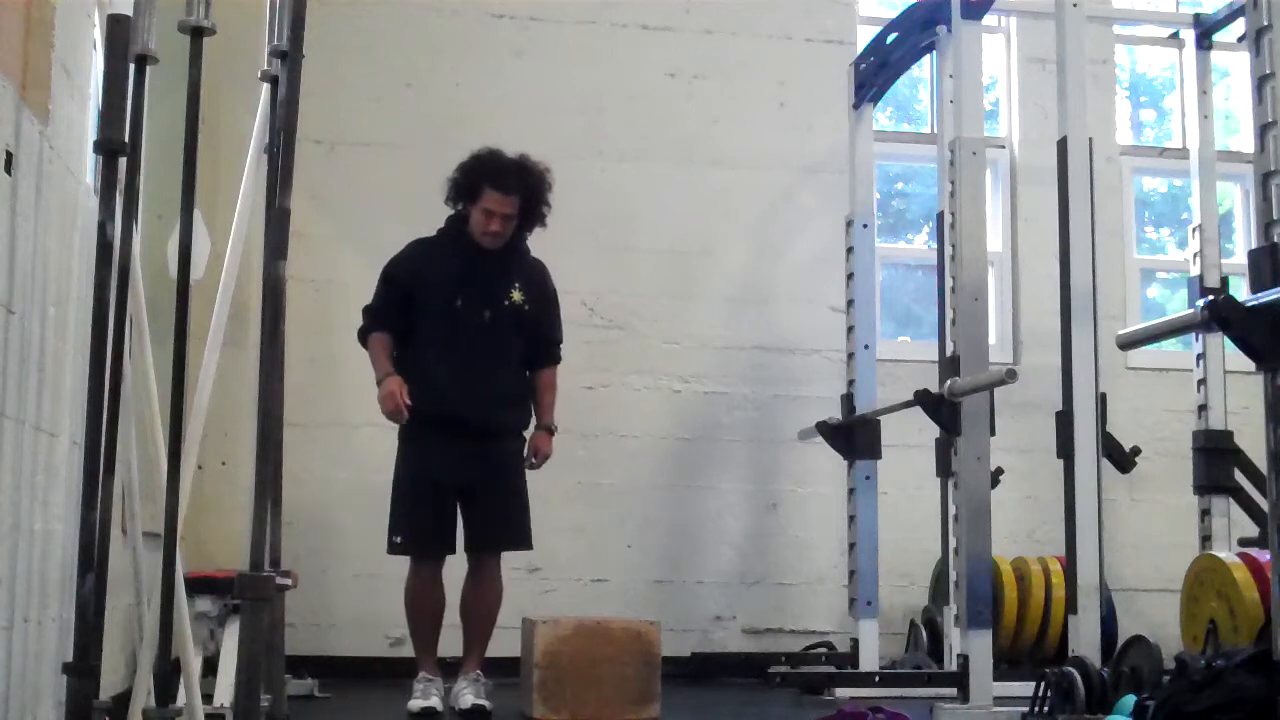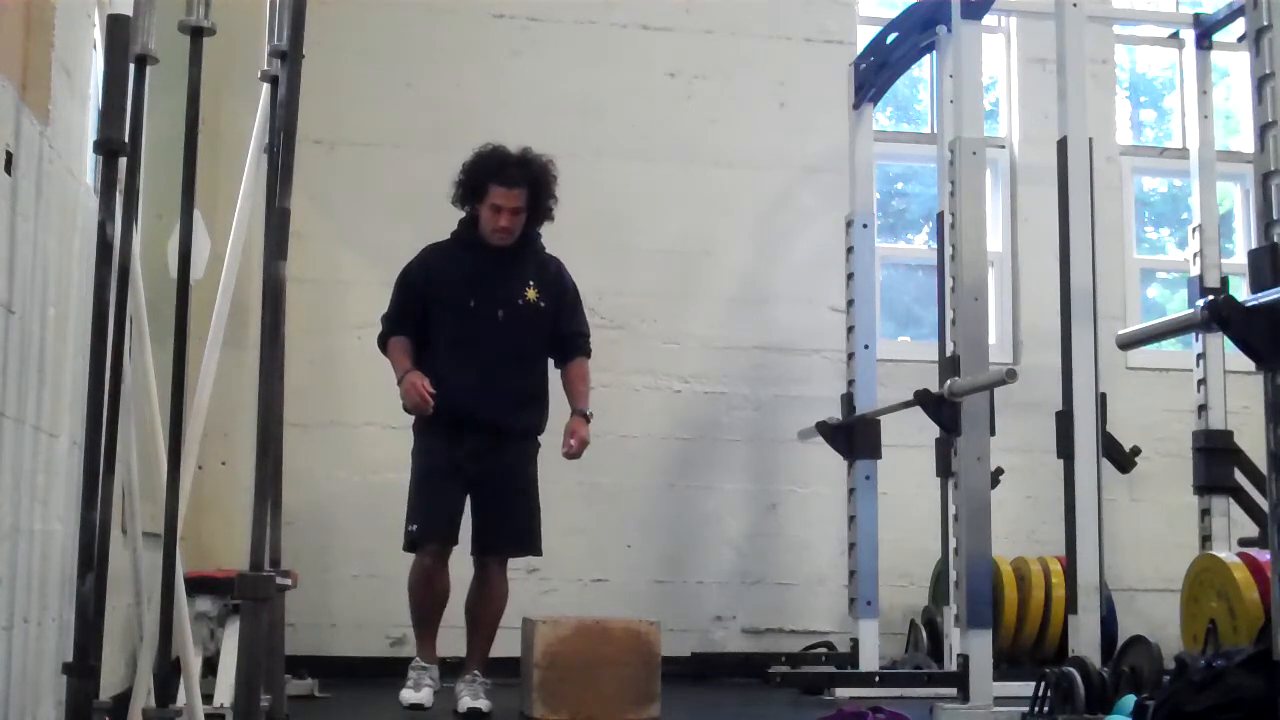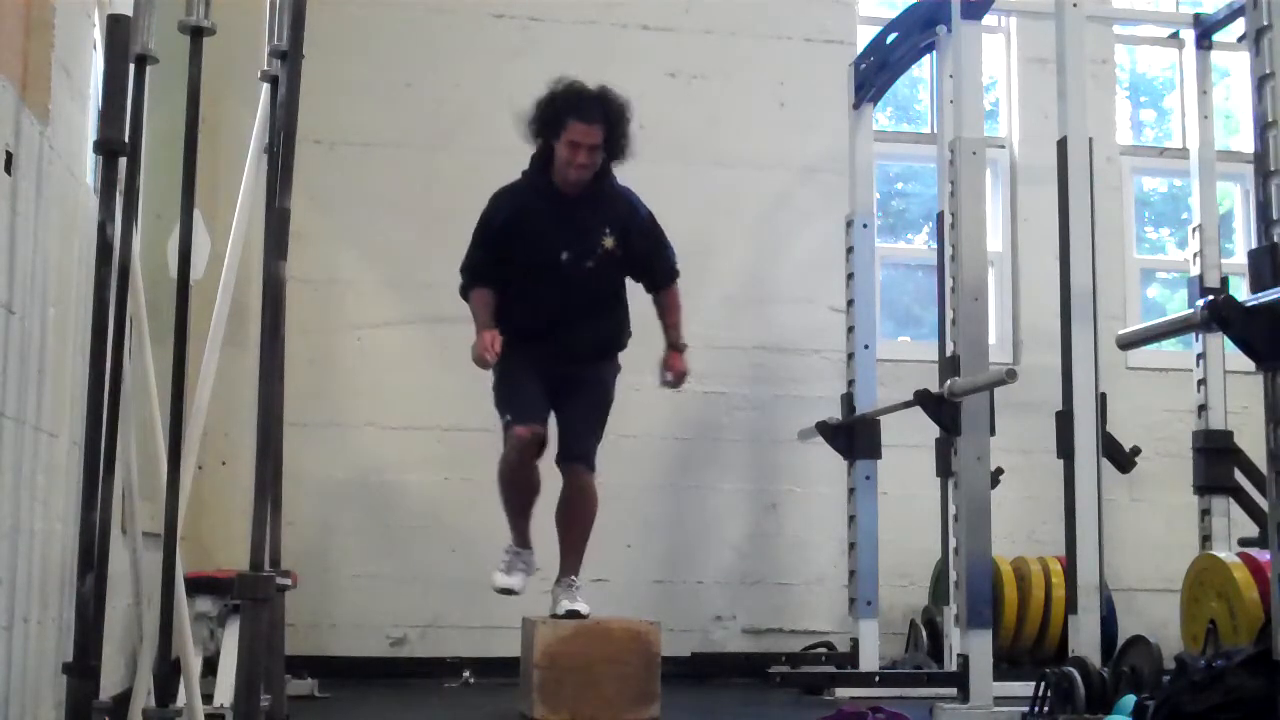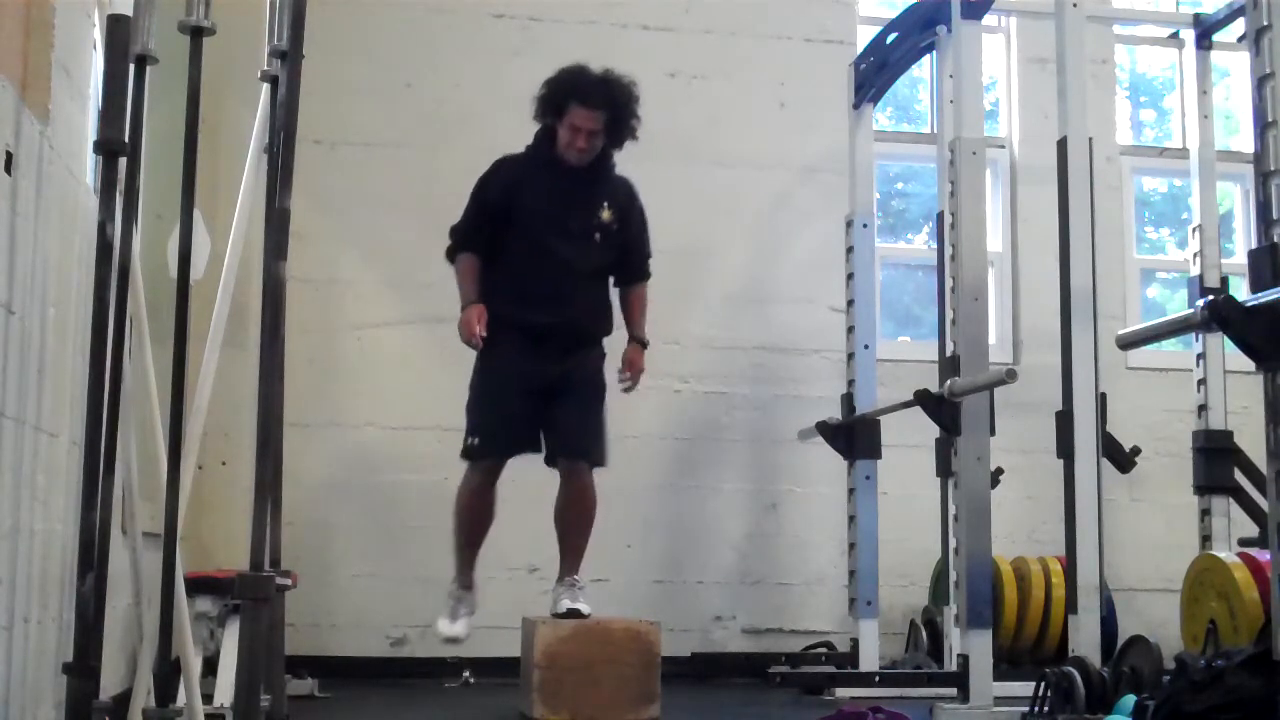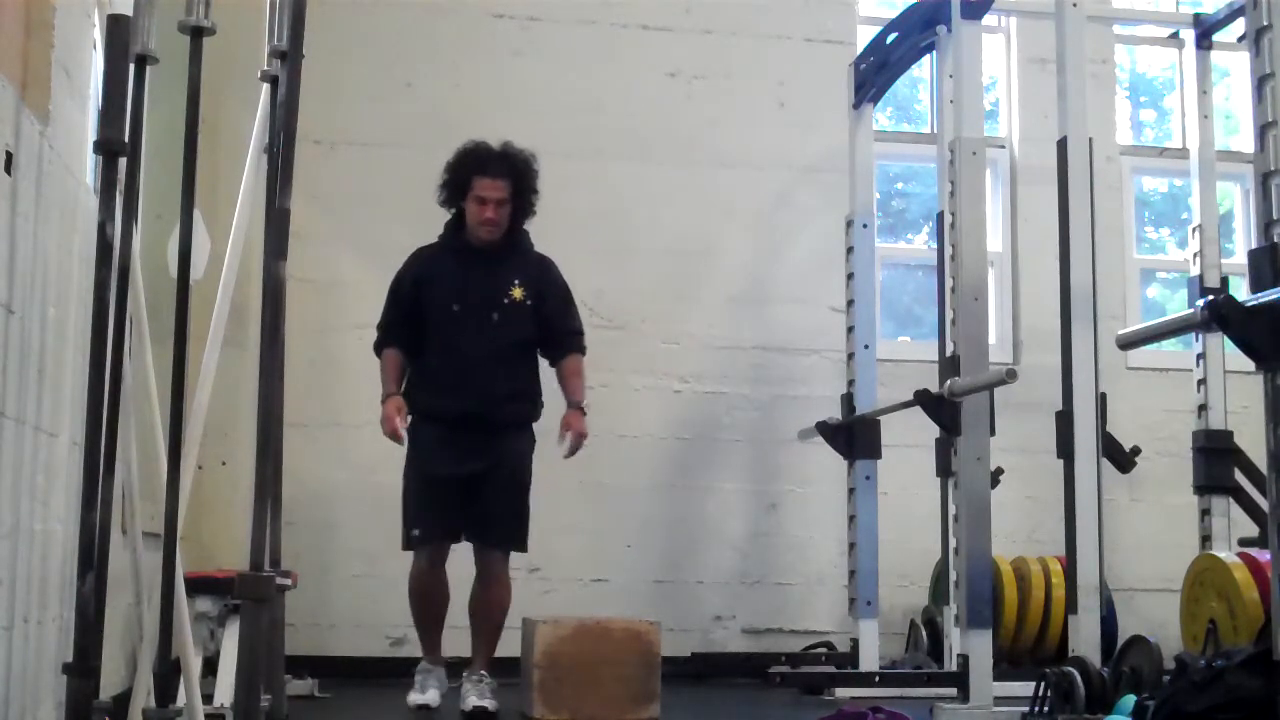
dt=1s
person 1, frame 1
left shoulder: (532, 277)
right shoulder: (420, 259)
left elbow: (544, 359)
right elbow: (378, 324)
left wrist: (545, 425)
right wrist: (387, 374)
left hip: (499, 441)
right hip: (428, 435)
left knee: (487, 557)
right knee: (425, 559)
person 1, frame 2
left shoulder: (549, 275)
right shoulder: (435, 263)
left elbow: (573, 350)
right elbow: (396, 328)
left wrist: (579, 412)
right wrist: (407, 373)
left hip: (512, 441)
right hip: (442, 434)
left knee: (492, 560)
right knee: (431, 549)
right ankle: (424, 663)
person 1, frame 3
left shoulder: (623, 209)
right shoulder: (511, 205)
left elbow: (662, 278)
right elbow: (478, 277)
left wrist: (675, 346)
right wrist: (486, 328)
left hip: (592, 361)
right hip: (524, 354)
left knee: (578, 467)
right knee: (522, 437)
left ankle: (568, 583)
right ankle: (519, 548)
person 1, frame 4
left shoulder: (619, 195)
right shoulder: (511, 175)
left elbow: (634, 273)
right elbow: (466, 244)
left wrist: (636, 338)
right wrist: (472, 301)
left hip: (580, 353)
right hip: (510, 344)
left knee: (578, 468)
right knee: (484, 464)
left ankle: (569, 584)
right ankle: (463, 588)
person 1, frame 5
left shoulder: (537, 272)
right shoulder: (425, 266)
left elbow: (567, 345)
right elbow: (393, 339)
left wrist: (575, 405)
right wrist: (392, 394)
left hip: (507, 436)
right hip: (436, 434)
left knee: (493, 558)
right knee: (429, 554)
left ankle: (479, 674)
right ankle: (431, 667)
